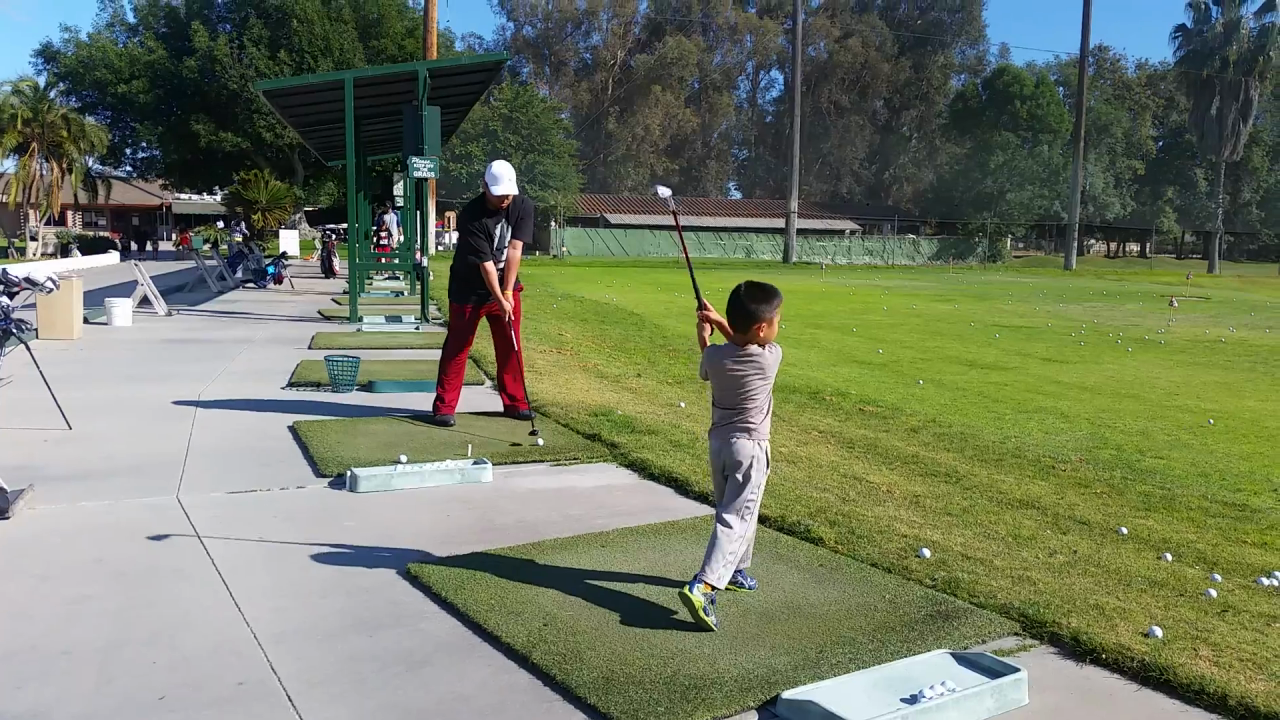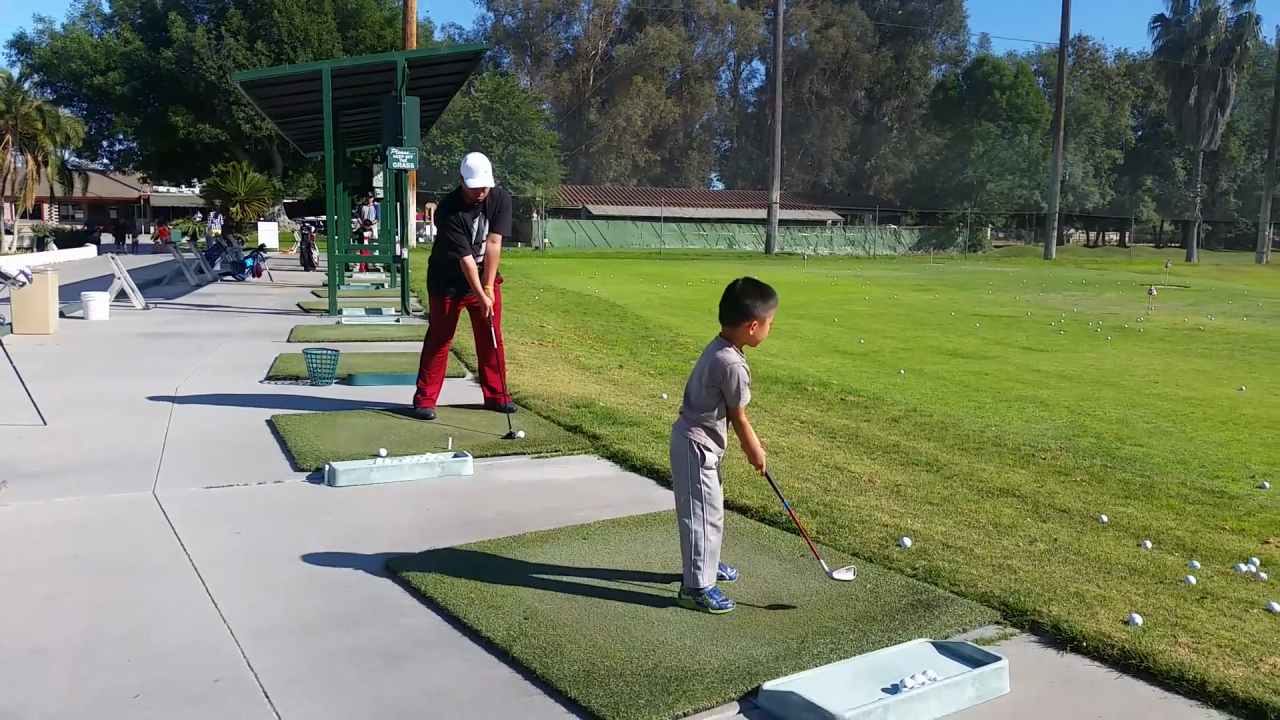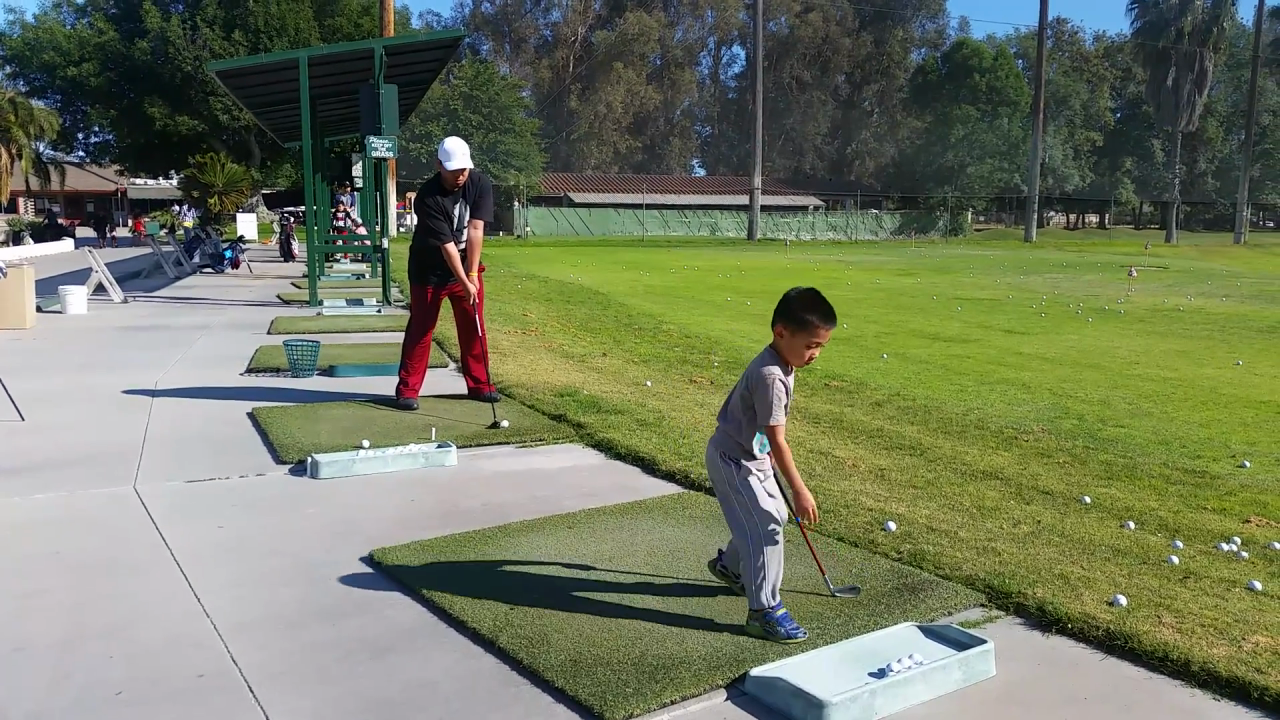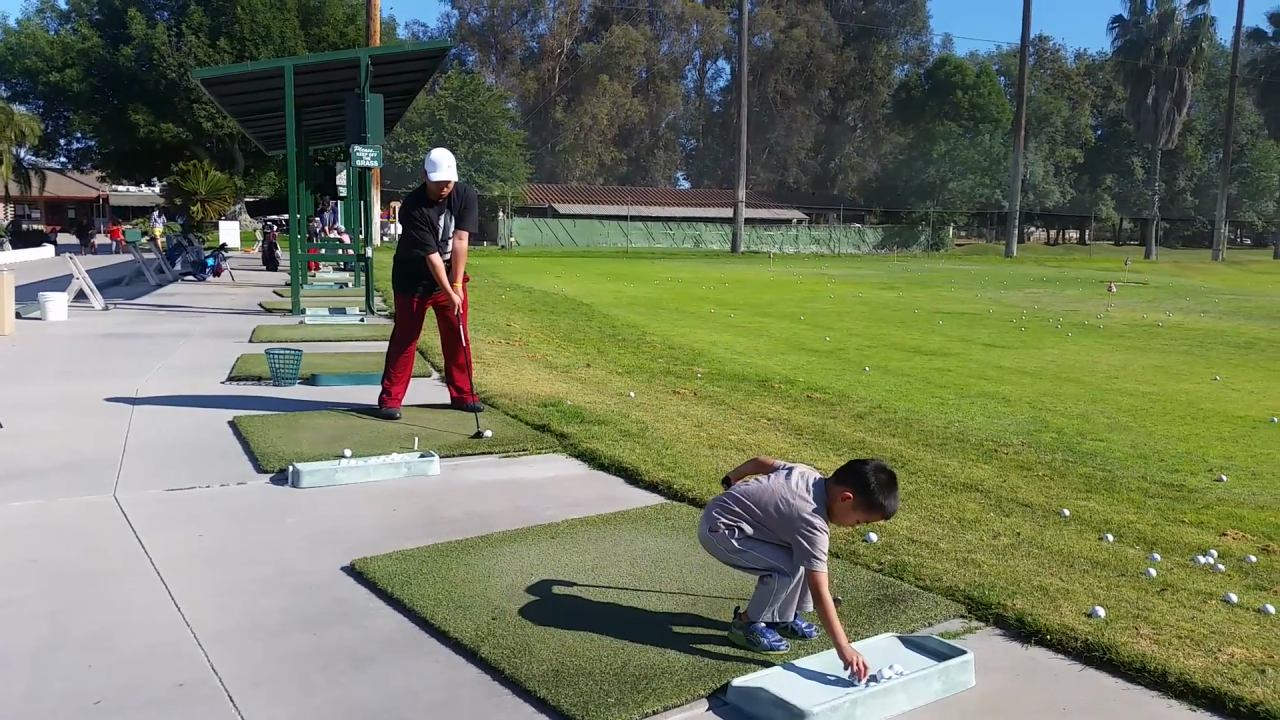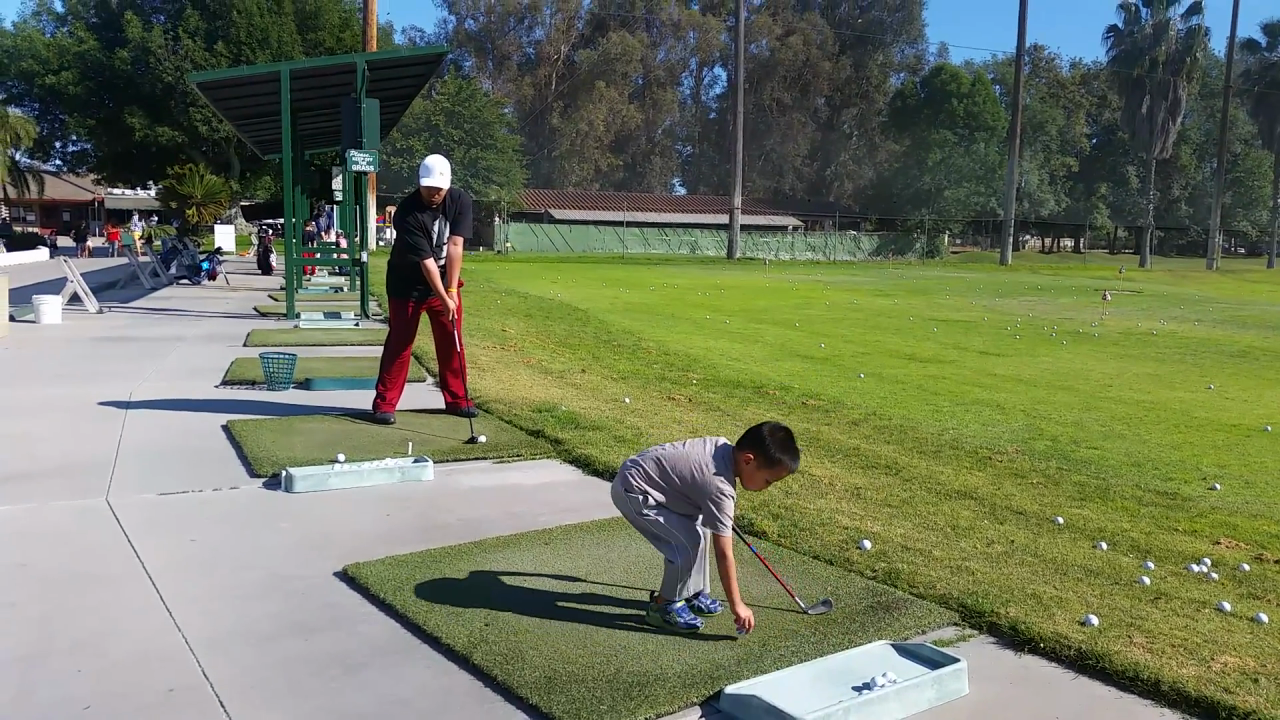
dt=1s
person 1, frame 1
left shoulder: (714, 357)
right shoulder: (772, 356)
left wrist: (704, 335)
right wrist: (719, 320)
left hip: (719, 443)
right hip: (750, 448)
left knee: (730, 512)
right knee: (736, 518)
left ankle: (730, 570)
right ankle: (703, 585)
person 1, frame 2
left shoulder: (717, 349)
right shoulder: (734, 366)
right elbow: (737, 417)
left wrist: (754, 440)
right wrist: (752, 452)
left hip: (691, 439)
right hip: (697, 446)
left knee: (709, 510)
right knee: (704, 515)
left ankle: (704, 564)
right ankle: (696, 586)
person 1, frame 3
left shoulder: (782, 364)
right shoulder: (770, 375)
right elbow: (776, 438)
left wrist: (773, 458)
right wrist: (799, 490)
left hip: (753, 455)
right hip: (733, 459)
left knee: (777, 515)
right knee: (764, 530)
left ankle: (728, 564)
right ankle: (764, 612)
person 1, frame 4
left shoulder: (810, 474)
right shoulder: (812, 522)
left elbow: (760, 462)
right elbow: (820, 592)
left wrist: (730, 481)
right wrist: (844, 647)
left hip: (726, 512)
right hip: (720, 530)
left knee: (802, 558)
right knee: (788, 570)
left ankle: (784, 615)
right ankle: (748, 624)
person 1, frame 5
left shoulder: (723, 446)
right shoulder: (720, 488)
right elbow: (723, 553)
right wrist: (736, 604)
left hip: (642, 476)
right hip: (633, 491)
left knee: (697, 531)
right knee: (686, 544)
left ankle: (692, 592)
right ankle: (665, 605)
person 2, frame 1
left shoulder: (523, 206)
right shoulder: (471, 216)
left elbow: (514, 250)
right elbow: (485, 263)
left wrist: (508, 292)
right wrist: (499, 299)
left hip: (507, 287)
right hip: (469, 290)
left knee: (510, 345)
right knee: (457, 346)
left ankle: (514, 402)
right ankle: (444, 406)
person 2, frame 2
left shoulder: (501, 199)
right shoulder: (448, 210)
left elbow: (493, 244)
right elbow: (464, 257)
left wrist: (489, 287)
right wrist: (480, 295)
left hip: (486, 278)
right hip: (448, 282)
left knee: (491, 337)
right knee: (439, 339)
left ankle: (495, 394)
right ankle: (425, 398)
person 2, frame 3
left shoulder: (481, 184)
right shoulder: (427, 197)
left elbow: (475, 230)
right elbow: (446, 244)
left wrist: (473, 274)
right wrist: (464, 282)
left hip: (468, 266)
right hip: (429, 270)
left knee: (473, 326)
right knee: (421, 328)
left ankle: (479, 384)
right ankle: (407, 389)
person 2, frame 4
left shoulder: (466, 195)
right shoulder: (413, 207)
left elbow: (460, 241)
right elbow: (430, 255)
left wrist: (457, 284)
right wrist: (448, 292)
left hip: (451, 276)
right hip: (413, 280)
left knee: (457, 335)
right knee: (405, 338)
left ankle: (462, 393)
right ankle: (390, 398)
person 2, frame 5
left shoulder: (461, 201)
right shoulder: (407, 213)
left elbow: (455, 246)
right elbow: (425, 260)
left wrist: (452, 290)
right wrist: (443, 298)
left hip: (446, 282)
right hip: (407, 285)
left knee: (451, 341)
right knee: (399, 343)
left ankle: (456, 398)
right ankle: (385, 403)
